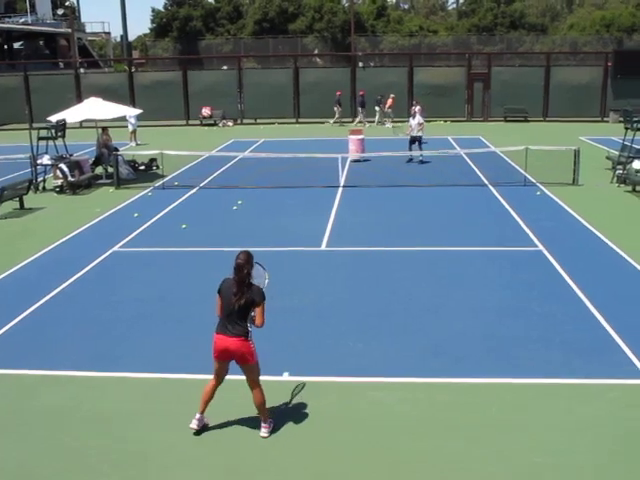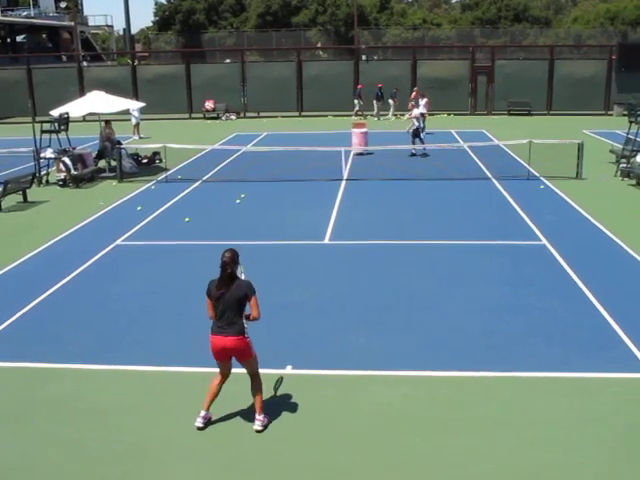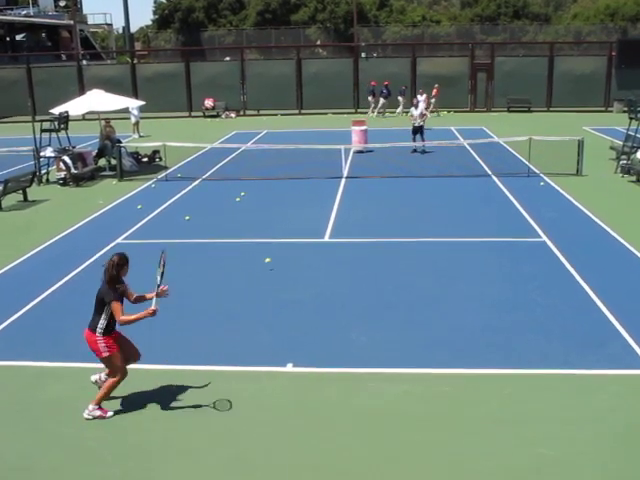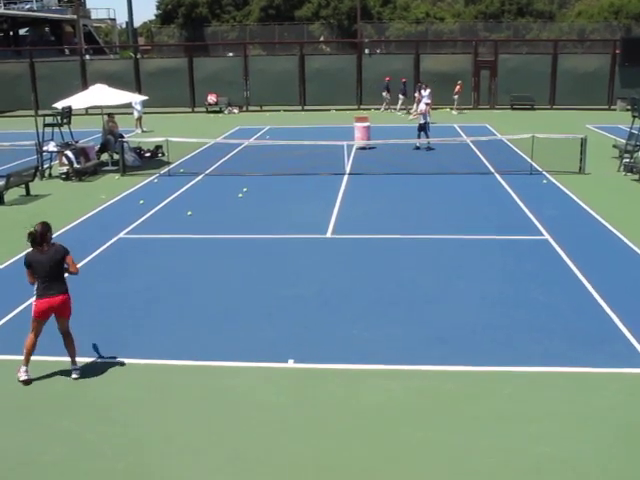
dt=1s
person 1, frame 1
left shoulder: (224, 284)
right shoulder: (256, 291)
left elbow: (219, 312)
right elbow: (259, 323)
left hip: (219, 339)
right hip: (240, 342)
left knee: (216, 380)
right knee: (255, 384)
left ankle: (198, 419)
right ankle: (265, 424)
person 1, frame 2
left shoulder: (212, 285)
right shoulder: (246, 286)
left elbow: (211, 314)
right elbow: (256, 315)
left hip: (216, 338)
right hip: (237, 339)
left knee: (223, 375)
right knee: (254, 375)
left ankle: (203, 415)
right ankle: (259, 418)
person 1, frame 3
left shoulder: (118, 283)
right shoulder: (110, 290)
left elbow: (133, 299)
right elbow: (121, 319)
left wrist: (154, 294)
right wrist: (145, 314)
left hip: (107, 333)
right hip: (98, 336)
left knee: (134, 356)
right knee: (120, 373)
left ankle: (103, 377)
right ankle: (93, 408)
person 1, frame 4
left shoulder: (29, 256)
right shoulder: (60, 249)
left elbow: (32, 281)
right elbow: (74, 270)
left hip: (41, 301)
right hip: (61, 298)
left knee: (34, 334)
right knee: (65, 331)
left ankle: (24, 370)
right ankle: (74, 367)
